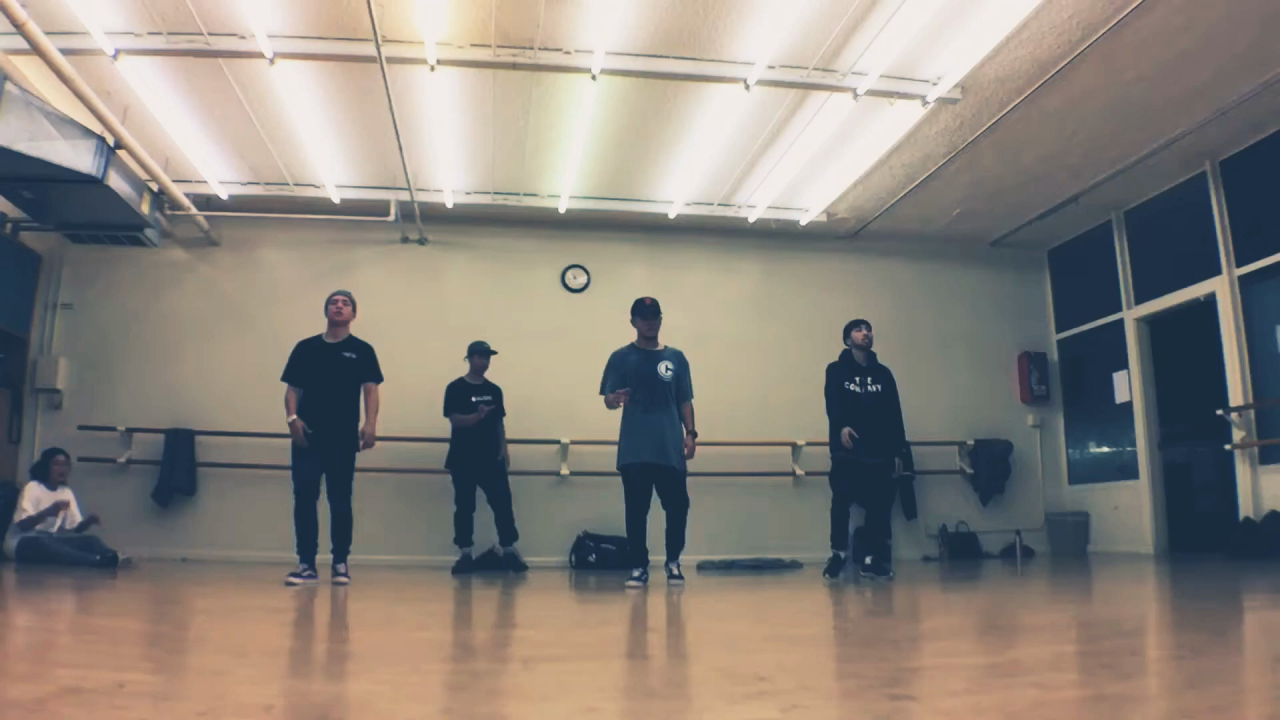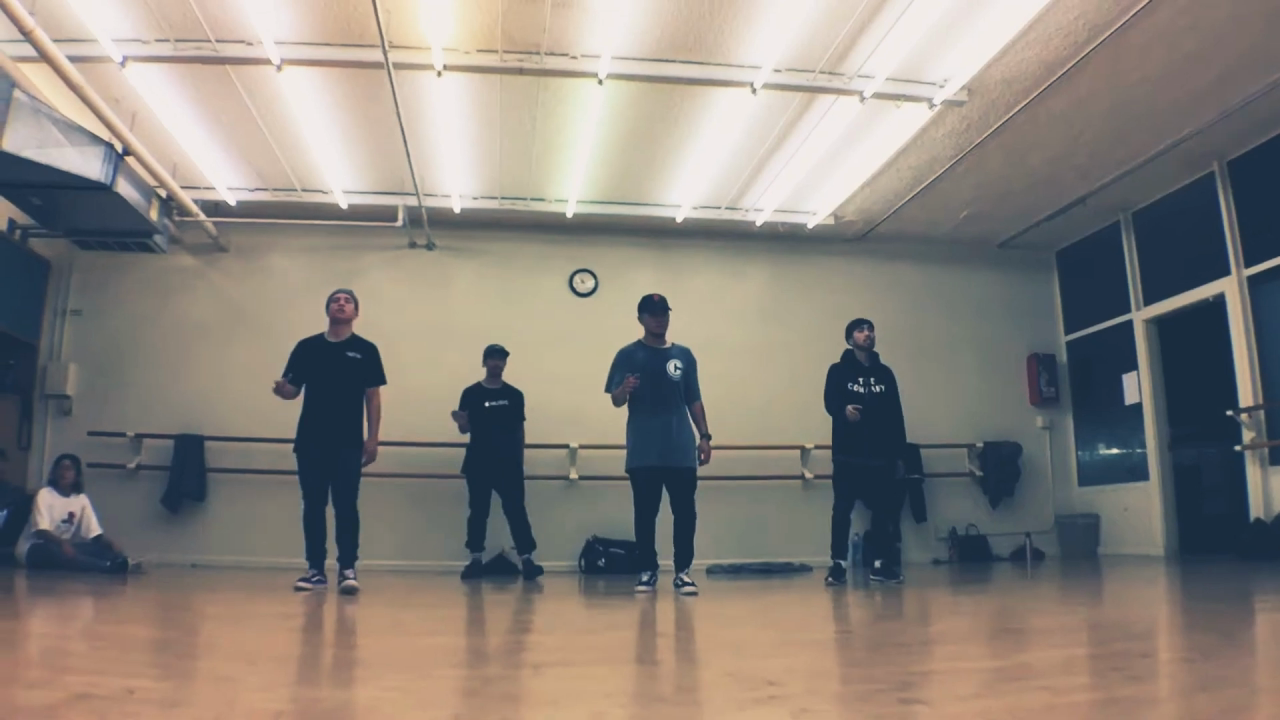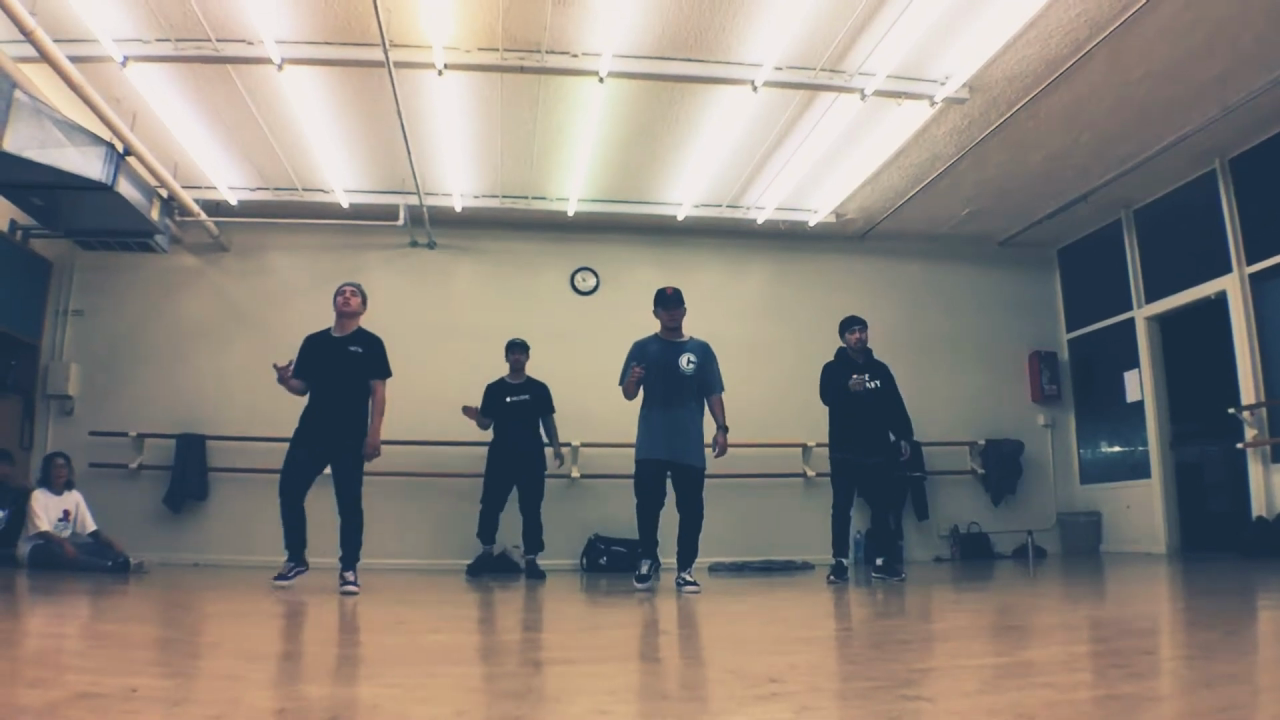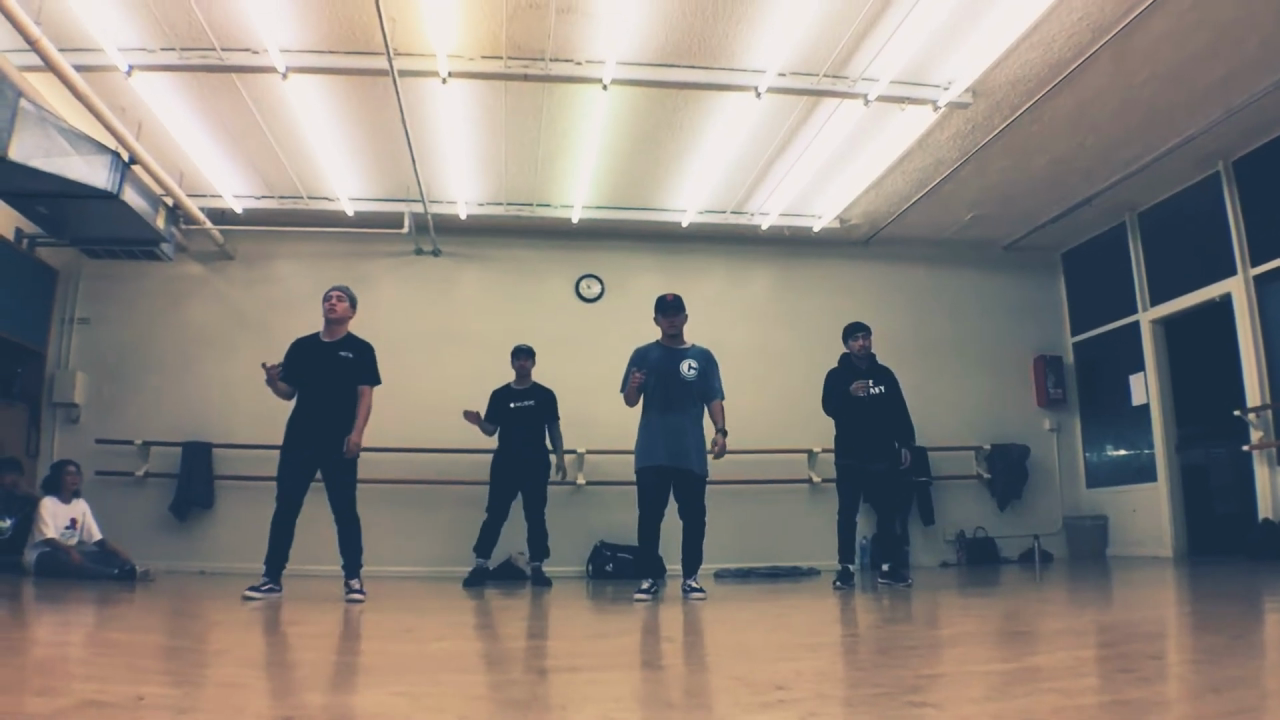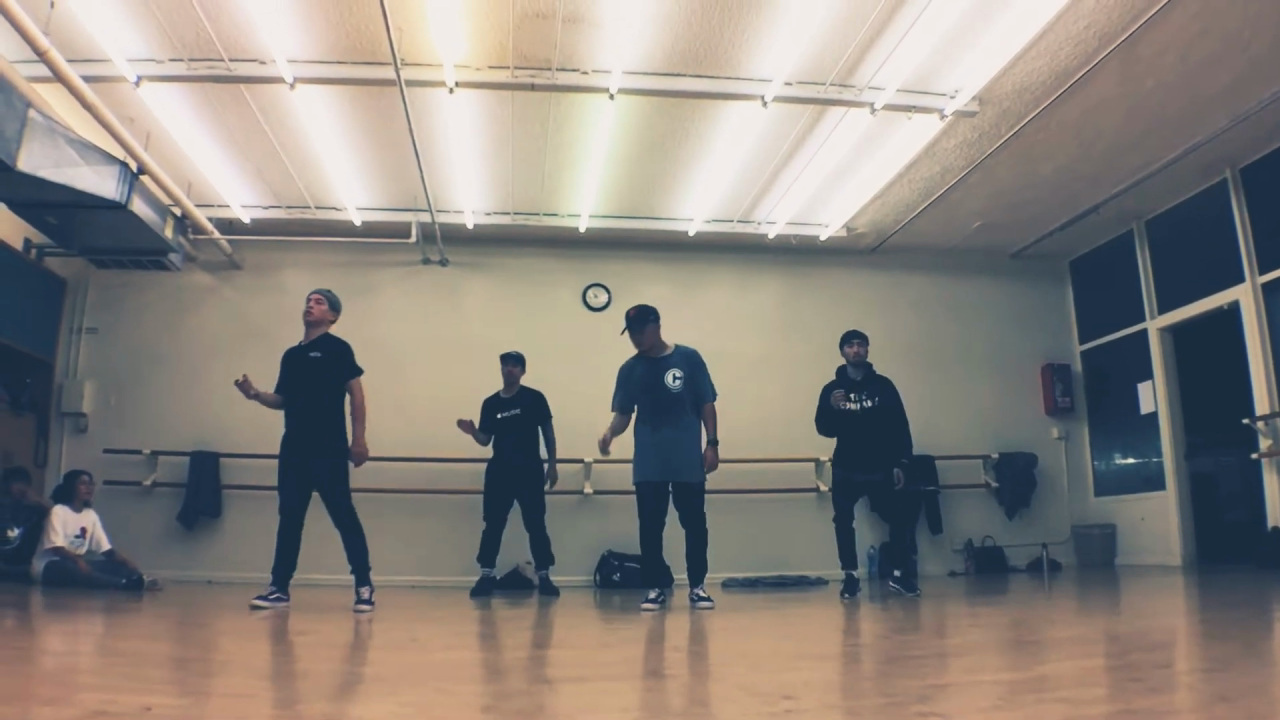
dt=0.4s
person 1, frame 1
left shoulder: (362, 351)
right shoulder: (305, 348)
left elbow: (371, 391)
right elbow: (292, 389)
left wrist: (370, 424)
right wrist: (292, 417)
left hip: (342, 439)
right hip: (307, 437)
left knee: (340, 501)
right knee: (304, 498)
left ankle: (340, 562)
right ankle: (306, 564)
person 1, frame 2
left shoulder: (366, 350)
right shoulder: (306, 347)
left elbow: (373, 398)
right elbow: (294, 389)
left wrist: (372, 438)
right wrist: (282, 389)
left hip: (348, 441)
right hip: (310, 439)
left knee: (345, 503)
right knee: (313, 504)
left ankle: (347, 569)
right ankle: (316, 569)
person 1, frame 3
left shoulder: (370, 343)
right shoulder: (313, 342)
left elbow: (377, 390)
right elbow: (302, 388)
left wrist: (374, 432)
right wrist: (285, 380)
left hip: (349, 437)
right hip: (309, 431)
left knee: (349, 504)
right knee: (289, 491)
left ankle: (348, 571)
right ankle: (295, 559)
person 1, frame 4
left shoulder: (361, 350)
right shoulder: (300, 347)
left elbow: (365, 397)
right elbow: (289, 392)
left wrist: (357, 433)
right wrist: (273, 382)
left hip: (339, 444)
right hip: (298, 441)
left knee: (345, 511)
right knee: (285, 508)
left ankle: (353, 578)
right ankle: (272, 577)
person 1, frame 5
left shoulder: (336, 348)
right shoulder: (291, 355)
left elbow: (355, 392)
right elbow: (283, 401)
left wrist: (358, 438)
right wrist: (255, 394)
left hip: (328, 449)
right hip: (294, 448)
left knee: (344, 516)
right knee: (290, 517)
left ankle: (364, 586)
right ankle: (280, 587)
person 2, frame 1
left shoulder: (676, 358)
right shoulder: (621, 358)
left elbow: (685, 401)
right elbow: (608, 401)
left wrist: (690, 433)
right wrist: (615, 399)
left hip: (670, 448)
right hip: (634, 449)
left knee: (677, 505)
right knee: (636, 508)
left ankle: (673, 560)
right ankle: (639, 566)
person 2, frame 2
left shoulder: (684, 355)
right shoulder: (628, 355)
left elbow: (694, 400)
right elbow: (616, 401)
left wrist: (704, 436)
right wrist: (624, 389)
left hip: (681, 449)
right hip: (643, 450)
left knee: (685, 510)
right knee: (645, 511)
left ankle: (682, 572)
right ankle: (648, 570)
person 2, frame 3
left shoulder: (701, 350)
right shoulder: (642, 348)
left elbow: (713, 392)
right elbow: (629, 394)
left wrist: (721, 427)
right wrist: (631, 380)
left hip: (690, 445)
right hip: (651, 444)
left knee: (691, 509)
right knee: (647, 504)
left ankle: (685, 570)
right ankle: (647, 560)
person 2, frame 4
left shoulder: (702, 357)
right shoulder: (643, 355)
left elbow: (714, 400)
right elbow: (630, 401)
left wrist: (720, 432)
right wrist: (632, 387)
left hip: (692, 452)
right hip: (652, 453)
left knee: (694, 515)
right knee: (649, 516)
left ankle: (690, 577)
right ankle: (649, 578)
person 2, frame 5
left shoulder: (689, 358)
right shoulder: (630, 369)
left elbow: (707, 403)
right elbow: (623, 414)
left wrist: (712, 443)
right wrist: (609, 436)
left hip: (688, 460)
right hip: (648, 463)
left knee: (695, 524)
right knee: (650, 526)
left ankle: (697, 586)
right ankle: (656, 587)
person 3, frame 1
left shoulder: (883, 373)
right shoulder: (837, 369)
left elbow: (894, 414)
right elbow: (832, 404)
left wrist: (899, 452)
right wrist: (841, 427)
left hip: (878, 453)
right hip: (846, 452)
left knee: (879, 507)
right knee: (841, 503)
left ankle: (871, 560)
right ankle: (839, 554)
person 3, frame 2
left shoulder: (885, 373)
right shoulder: (838, 371)
left elbow: (895, 416)
right elbow: (831, 402)
left wrist: (898, 453)
right wrist: (844, 410)
left hip: (881, 455)
right hip: (847, 455)
left knee: (883, 510)
right knee: (842, 509)
left ankle: (880, 563)
right ankle: (838, 564)
person 3, frame 3
left shoulder: (880, 369)
right shoulder: (833, 368)
left elbow: (895, 405)
right elbow: (827, 397)
left wrist: (903, 436)
right wrist: (847, 388)
left hip: (878, 451)
right hip: (844, 452)
left knee: (882, 507)
right knee: (842, 507)
left ankle: (881, 561)
right ankle: (840, 562)
person 3, frame 4
left shoulder: (885, 375)
right shoulder: (837, 376)
left elbow: (900, 412)
right elbow: (830, 408)
left wrist: (905, 444)
right wrist: (849, 394)
left hip: (883, 456)
right hip: (849, 458)
left knee: (888, 512)
right knee: (847, 513)
left ankle: (888, 567)
right ankle: (846, 568)
person 3, frame 5
left shoulder: (883, 385)
right shoulder: (832, 389)
left elbow: (900, 426)
right elbow: (826, 430)
left wrist: (900, 463)
right wrist: (832, 408)
left hip: (882, 467)
right hip: (846, 470)
left knee: (900, 517)
right knee: (842, 519)
left ankle: (900, 574)
right ankle: (851, 576)
person 4, frame 1
left shoulder: (495, 390)
right shoulder: (455, 388)
right elbow: (455, 421)
left wrist: (504, 448)
right wrist: (478, 416)
left hip: (491, 457)
right hip: (463, 457)
left knee: (503, 501)
right knee: (464, 507)
left ankle: (509, 551)
right ankle: (466, 555)
person 4, frame 2
left shoulder: (515, 395)
right shoulder: (471, 393)
left elbow: (519, 429)
right elbow: (464, 429)
left wrist: (520, 461)
right wrist: (461, 422)
left hip: (508, 463)
right hip: (478, 463)
left knee: (516, 510)
right knee: (478, 512)
left ankle: (526, 559)
right ankle: (476, 560)
person 4, frame 3
left shoulder: (539, 388)
right shoulder: (494, 389)
left elbow: (547, 420)
right elbow: (486, 424)
left wrist: (556, 446)
right wrist: (476, 417)
left hip: (532, 458)
right hip: (500, 456)
left knee: (531, 510)
right knee: (490, 505)
left ankle: (531, 559)
right ankle: (487, 553)
person 4, frame 4
left shoulder: (545, 395)
right shoulder: (499, 395)
left elbow: (554, 429)
right elbow: (491, 430)
left wrist: (560, 458)
right wrist: (479, 422)
left hip: (536, 464)
right hip: (505, 463)
left knee: (535, 517)
right knee: (495, 514)
left ankle: (536, 567)
right ankle: (481, 565)
person 4, frame 5
left shoulder: (533, 398)
right shoulder: (490, 404)
left elbow: (547, 431)
right elbow: (485, 440)
left wrist: (552, 464)
right wrist: (472, 432)
left hip: (530, 471)
right hip: (499, 471)
left knee: (536, 524)
right knee: (493, 524)
left ankle: (543, 576)
right ankle: (487, 575)
